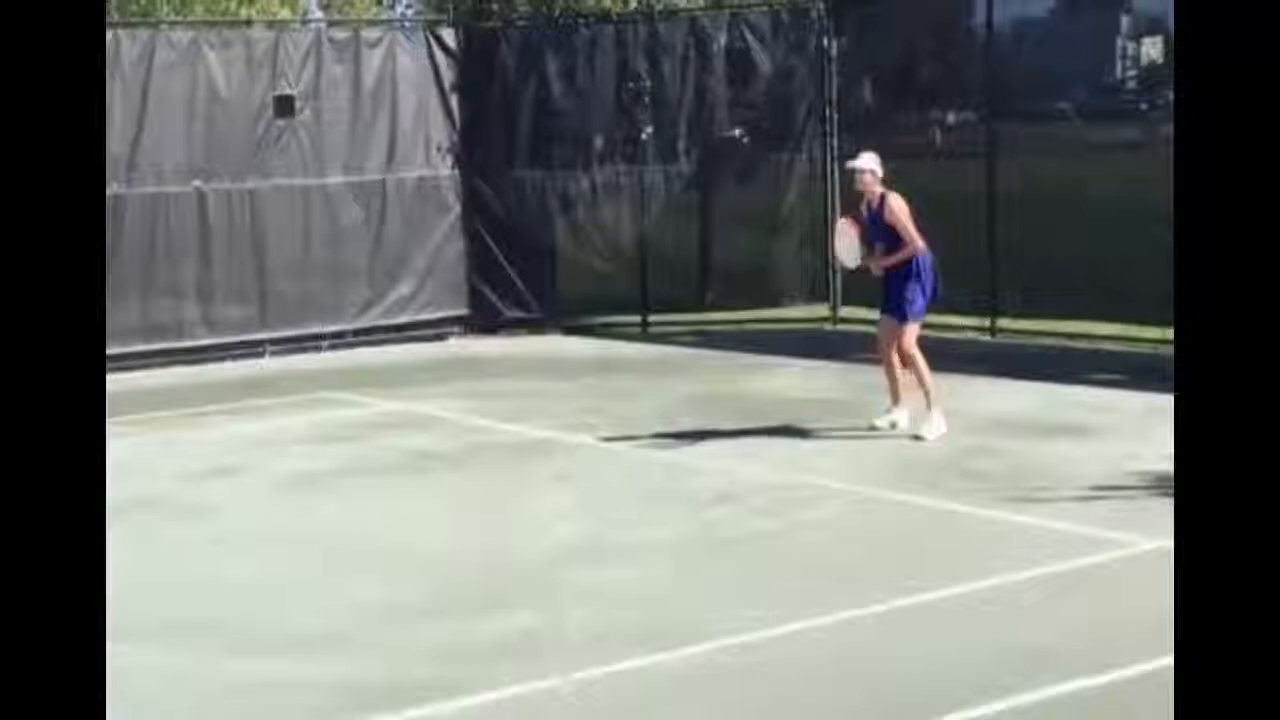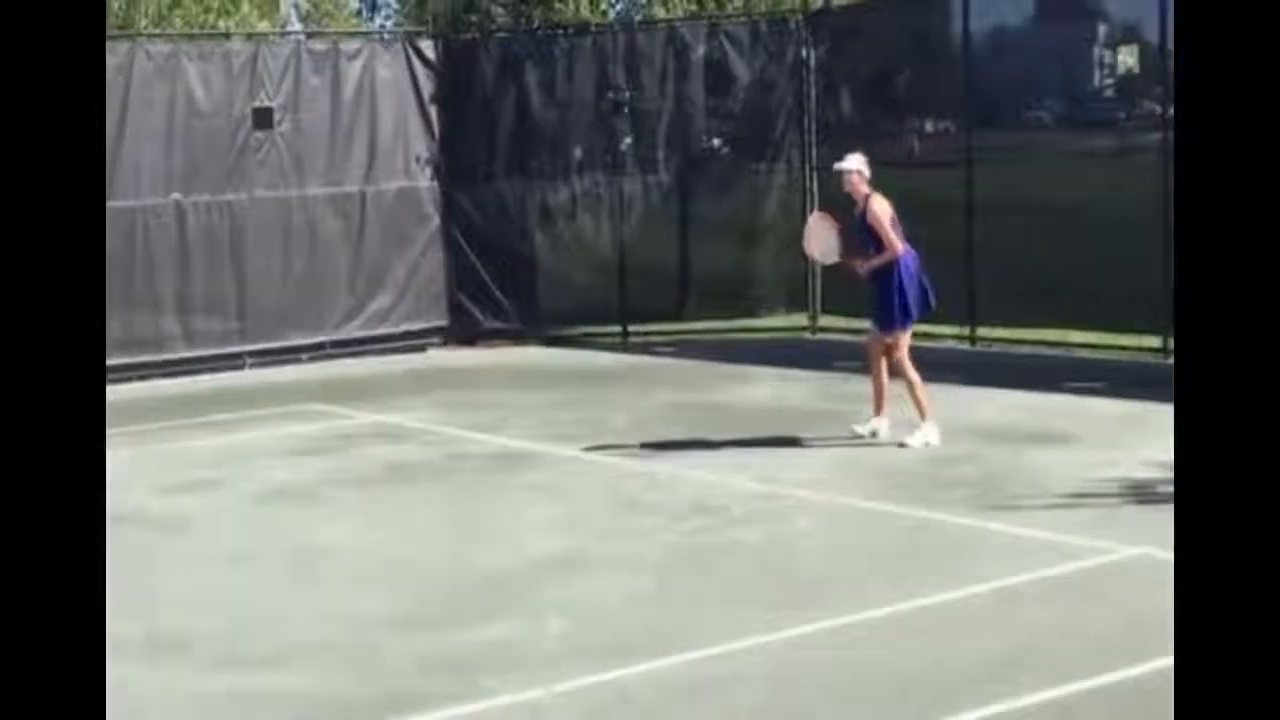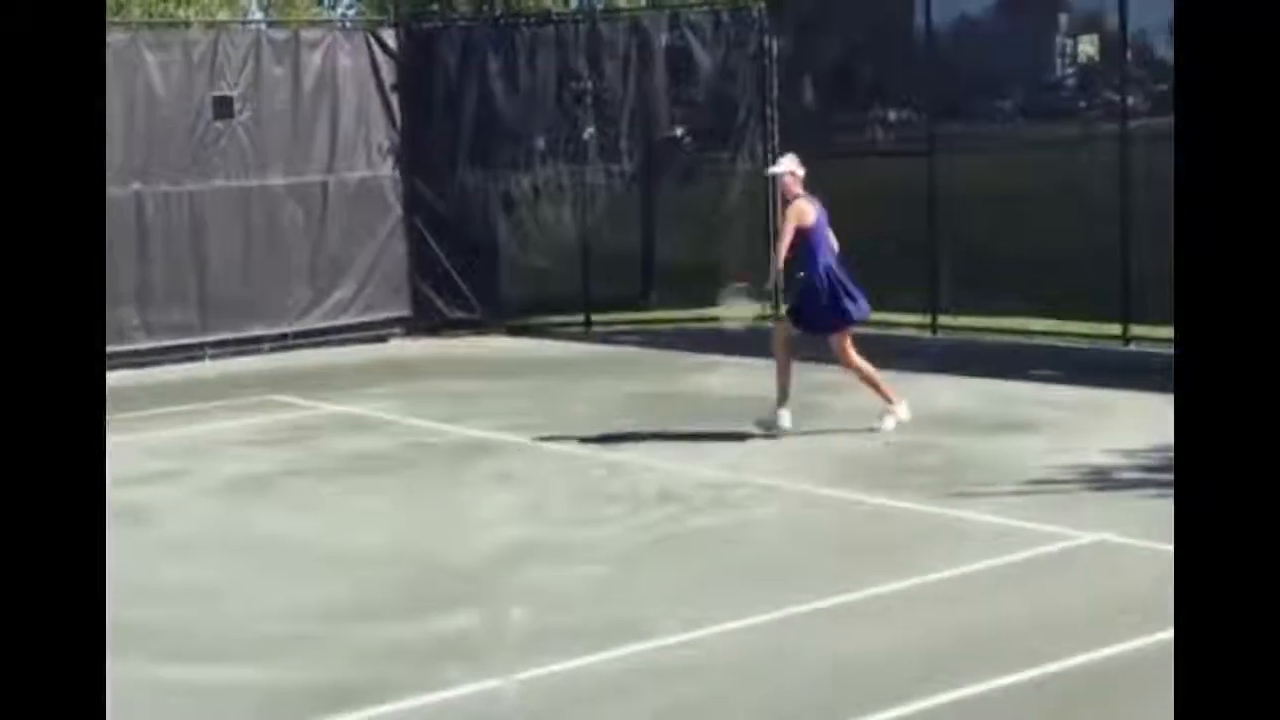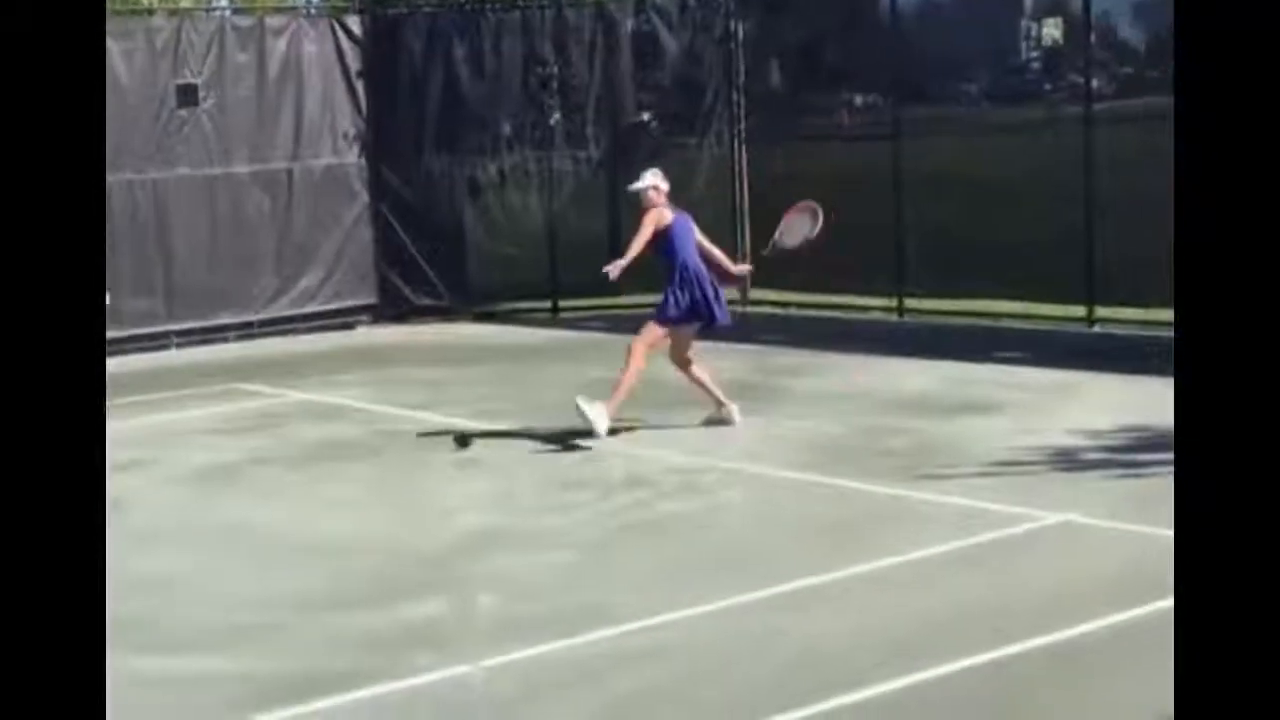
dt=0.5s
person 1, frame 1
left shoulder: (892, 203)
right shoulder: (865, 207)
left elbow: (917, 245)
left wrist: (885, 261)
right wrist: (874, 260)
left hip: (915, 273)
right hip: (894, 276)
left knee: (906, 344)
right knee: (885, 344)
left ankle: (935, 414)
right ankle: (898, 410)
person 1, frame 2
left shoulder: (874, 205)
right shoulder: (860, 207)
left elbow: (896, 248)
left wrist: (867, 265)
right wrist: (860, 261)
left hip: (900, 280)
right hip: (888, 282)
left knee: (898, 357)
right knee: (874, 349)
left ankle: (928, 427)
right ankle: (879, 418)
person 1, frame 3
left shoulder: (794, 208)
right shoulder: (811, 204)
left elbow: (780, 257)
right elbow: (834, 246)
left wrist: (773, 279)
left hip: (823, 284)
right hip: (815, 285)
left knee: (846, 356)
right knee: (779, 337)
left ankle: (896, 406)
right ankle: (782, 412)
person 1, frame 4
left shoulder: (656, 213)
right shoulder: (683, 217)
left elbow: (640, 239)
right elbow: (708, 247)
left wrist: (622, 262)
right wrist: (732, 268)
left hip: (684, 292)
right hip: (695, 292)
left knee: (638, 346)
right knee: (679, 357)
left ankle: (605, 412)
right ankle: (725, 408)
